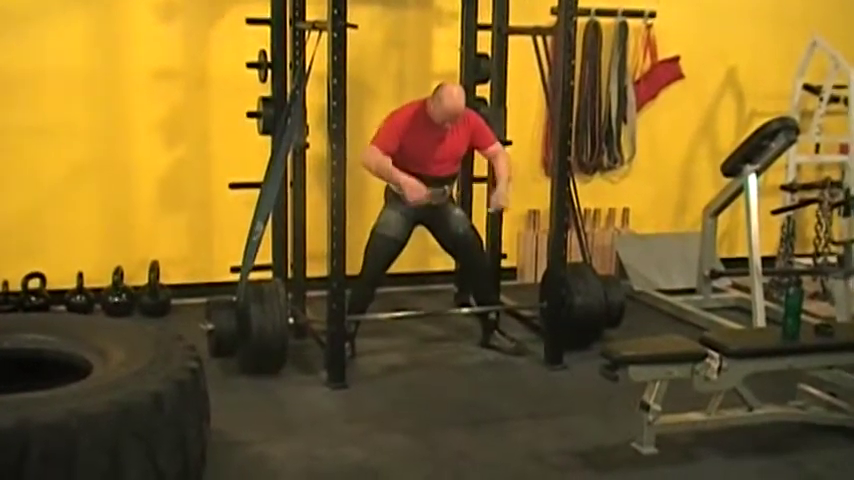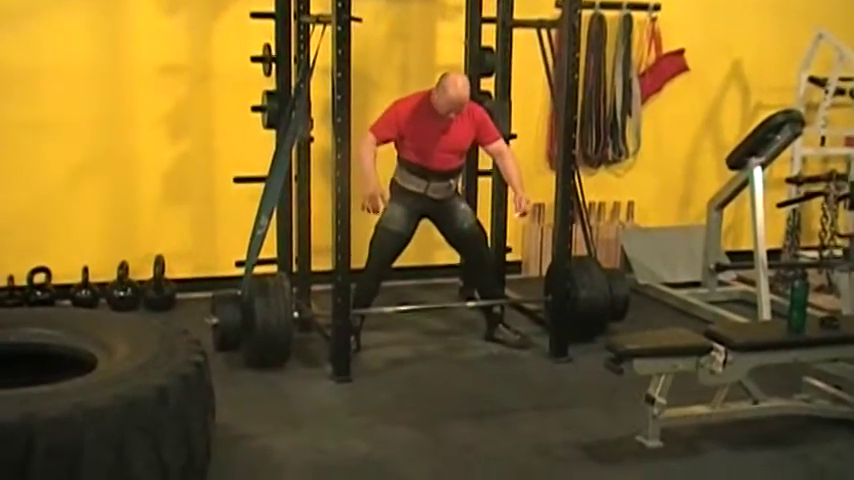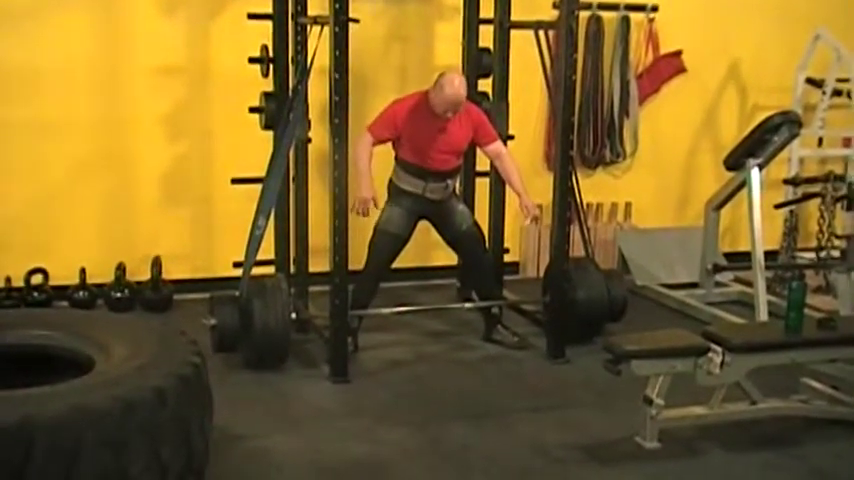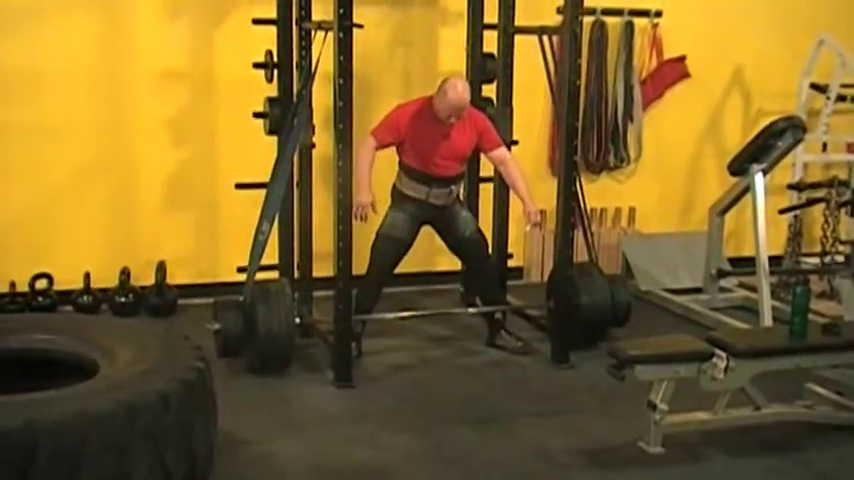
dt=0.4s
person 1, frame 1
left shoulder: (470, 121)
right shoulder: (404, 118)
left elbow: (498, 153)
right elbow: (372, 158)
left wrist: (501, 186)
right wrist: (404, 181)
left hip: (443, 201)
right hip: (403, 201)
left knee: (477, 259)
right knee: (374, 264)
left ankle: (491, 329)
right ankle: (347, 333)
person 1, frame 2
left shoulder: (475, 114)
right shoulder: (406, 109)
left elbow: (501, 151)
right elbow: (368, 142)
left wrist: (518, 190)
right wrist: (371, 183)
left hip: (448, 195)
right hip: (407, 193)
left knee: (480, 253)
right knee: (379, 258)
left ankle: (496, 323)
right ankle: (352, 327)
person 1, frame 3
left shoulder: (473, 115)
right shoulder: (404, 109)
left elbow: (499, 153)
right elbow: (365, 141)
left wrist: (522, 195)
right wrist: (365, 185)
left hip: (446, 196)
right hip: (406, 194)
left knee: (478, 255)
right knee: (378, 260)
left ankle: (494, 324)
right ankle: (350, 328)
person 1, frame 4
left shoulder: (477, 121)
right shoulder: (408, 114)
left elbow: (504, 159)
right elbow: (368, 145)
left wrist: (527, 200)
right wrist: (363, 189)
left hip: (449, 202)
right hip: (409, 199)
left knee: (481, 260)
right knee: (380, 265)
left ankle: (497, 329)
right ankle: (354, 333)
